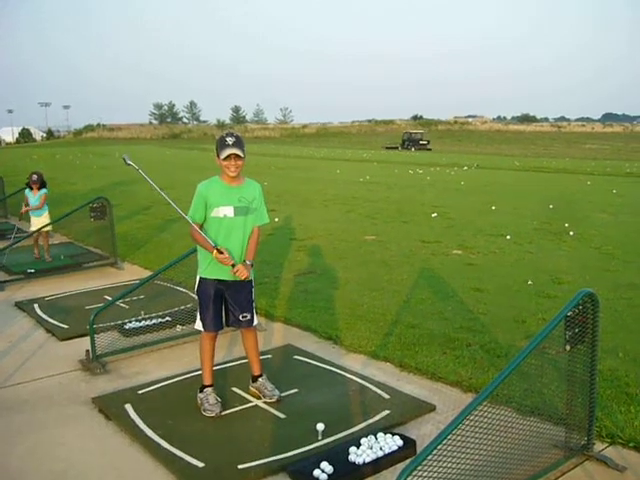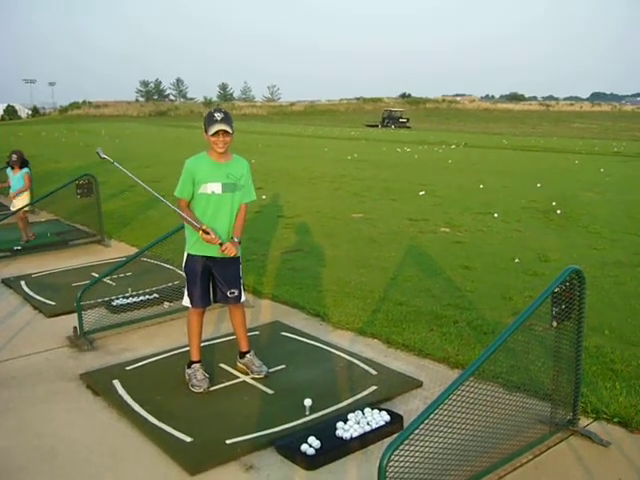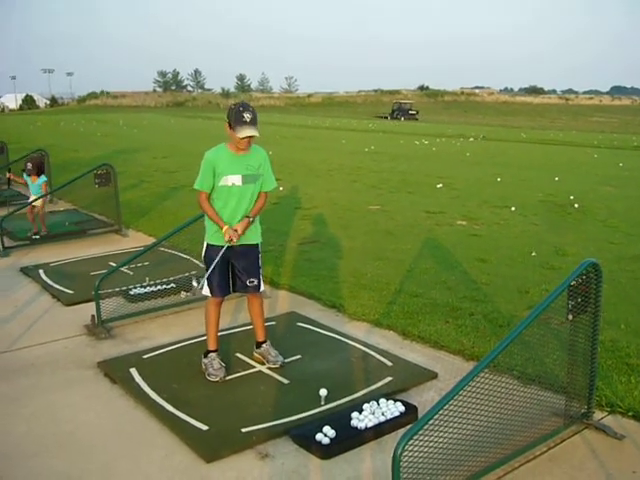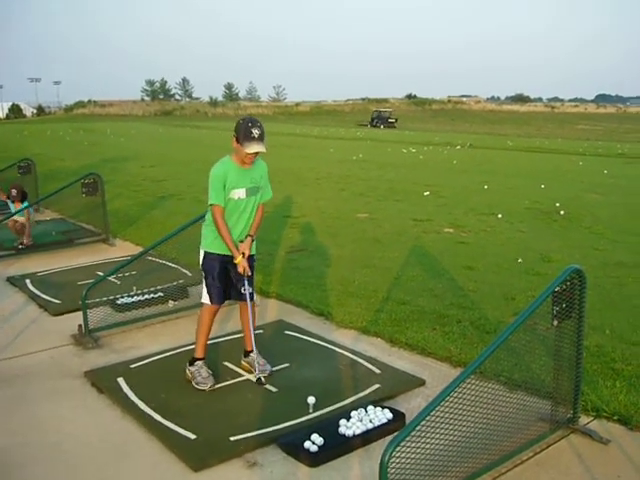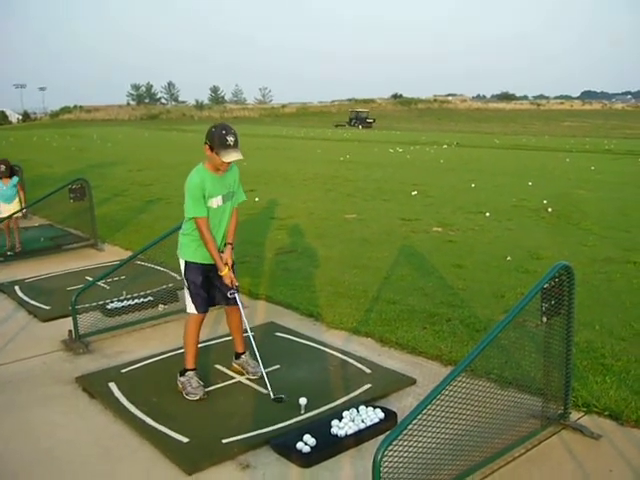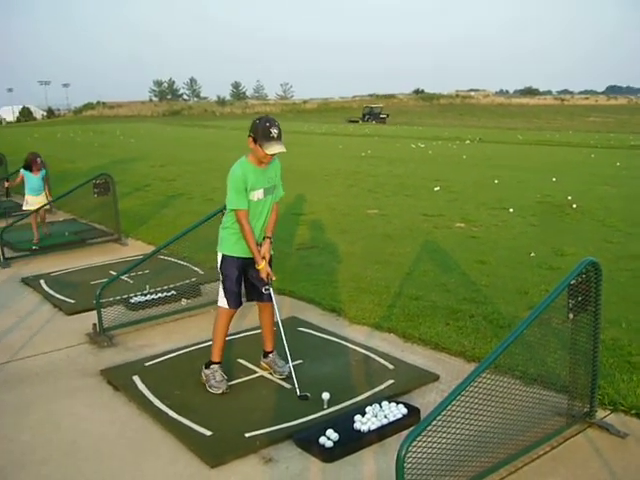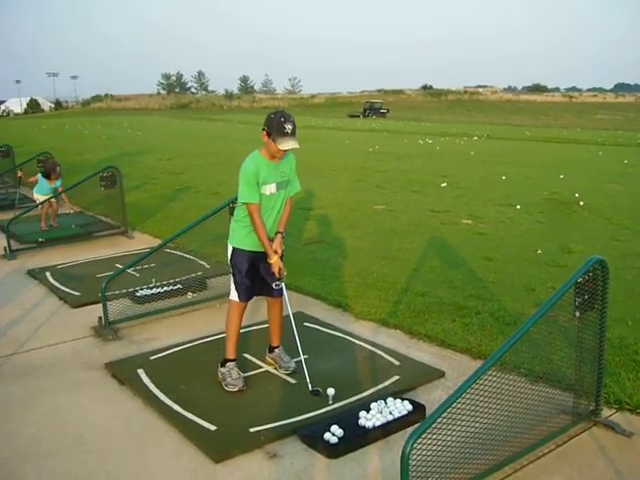
dt=0.5s
person 1, frame 1
left shoulder: (254, 189)
right shoulder: (205, 189)
left elbow: (255, 230)
right elbow: (194, 230)
left wrist: (247, 263)
right wrist: (214, 250)
left hip: (241, 273)
right hip: (210, 273)
left knee: (248, 326)
right knee: (209, 330)
left ankle: (257, 380)
right ankle: (206, 389)
person 1, frame 2
left shoulder: (242, 166)
right shoulder: (193, 165)
left elbow: (242, 207)
right elbow: (183, 206)
left wrist: (235, 240)
right wrist: (201, 230)
left hip: (228, 250)
right hip: (198, 250)
left knee: (236, 302)
right knee: (197, 306)
left ankle: (245, 355)
right ankle: (195, 365)
person 1, frame 3
left shoulder: (261, 155)
right shoulder: (213, 157)
left elbow: (263, 195)
right elbow: (203, 200)
left wrist: (247, 220)
right wrist: (225, 228)
left hip: (249, 238)
right hip: (217, 239)
left knee: (254, 291)
right knee: (216, 295)
left ankle: (261, 345)
right ankle: (211, 354)
person 1, frame 4
left shoulder: (261, 168)
right shoulder: (220, 170)
right elbow: (217, 216)
left wrist: (249, 239)
right wrist: (235, 254)
left hip: (245, 247)
right hip: (216, 247)
left knee: (247, 300)
right knee: (212, 303)
left ankle: (249, 355)
right ankle: (197, 362)
person 1, frame 5
left shoulder: (233, 171)
right shoulder: (196, 180)
right elbow: (203, 228)
left wrist: (228, 248)
right wrist: (221, 267)
left hip: (221, 252)
right hip: (195, 255)
left knee: (232, 303)
right knee: (198, 312)
left ankle: (240, 356)
right ankle: (188, 373)
person 1, frame 6
left shoulder: (275, 165)
right shoulder: (239, 173)
right elbow: (243, 221)
left wrist: (267, 242)
right wrist: (258, 260)
left hip: (260, 247)
right hip: (235, 250)
left knee: (266, 300)
right knee: (229, 306)
left ankle: (269, 355)
right ankle: (212, 366)
person 1, frame 7
left shoulder: (289, 160)
right shoulder: (251, 167)
right elbow: (255, 215)
left wrist: (279, 237)
right wrist: (271, 254)
left hip: (272, 241)
right hip: (245, 243)
left knee: (276, 295)
right knee: (240, 300)
left ankle: (275, 350)
right ankle: (228, 364)
